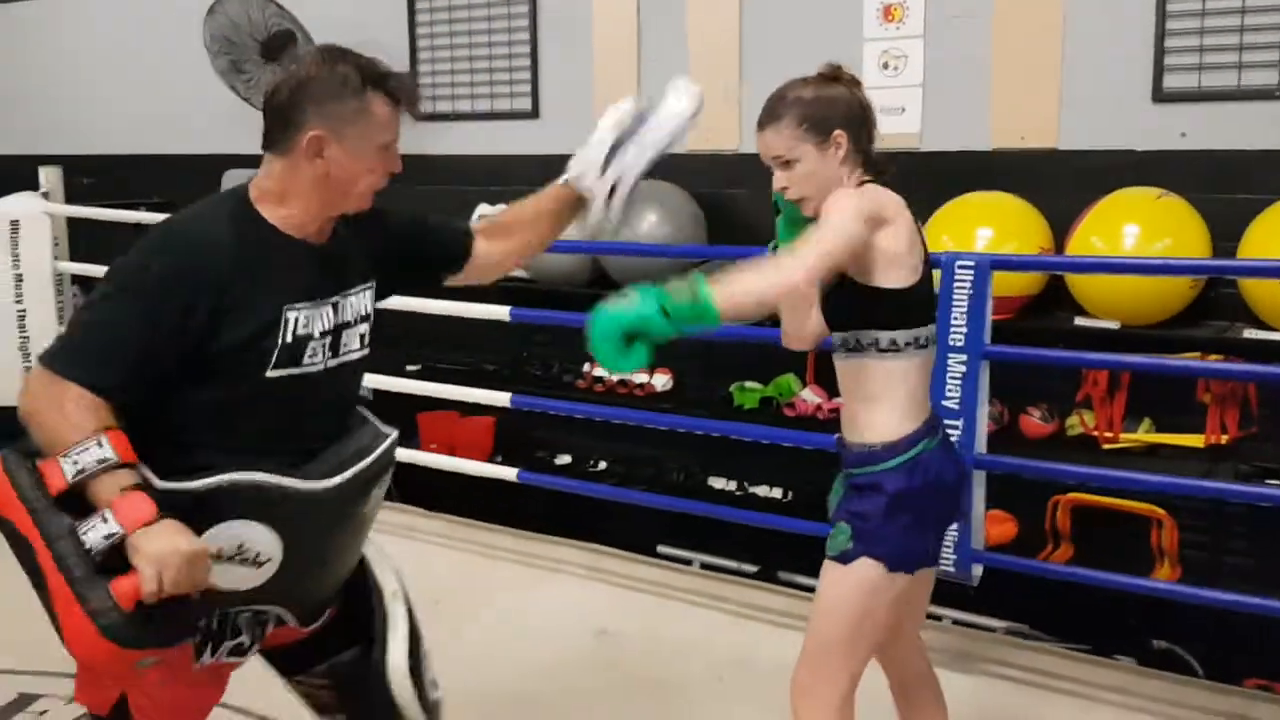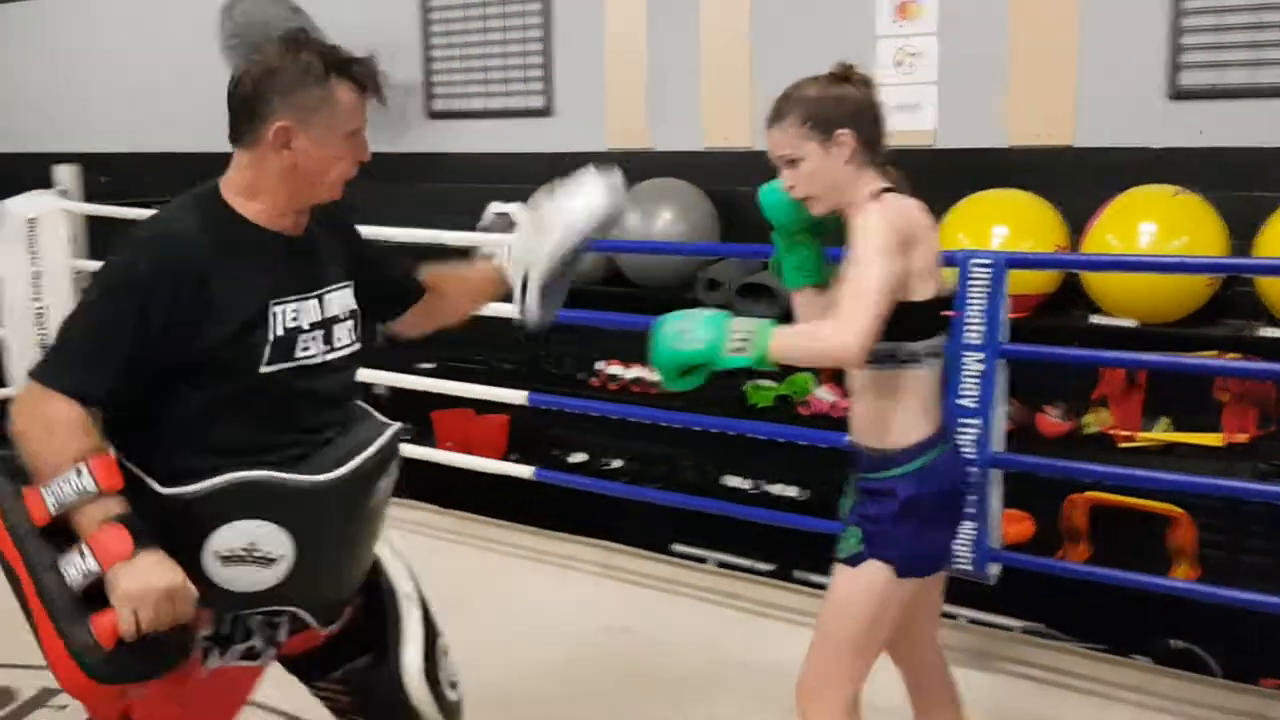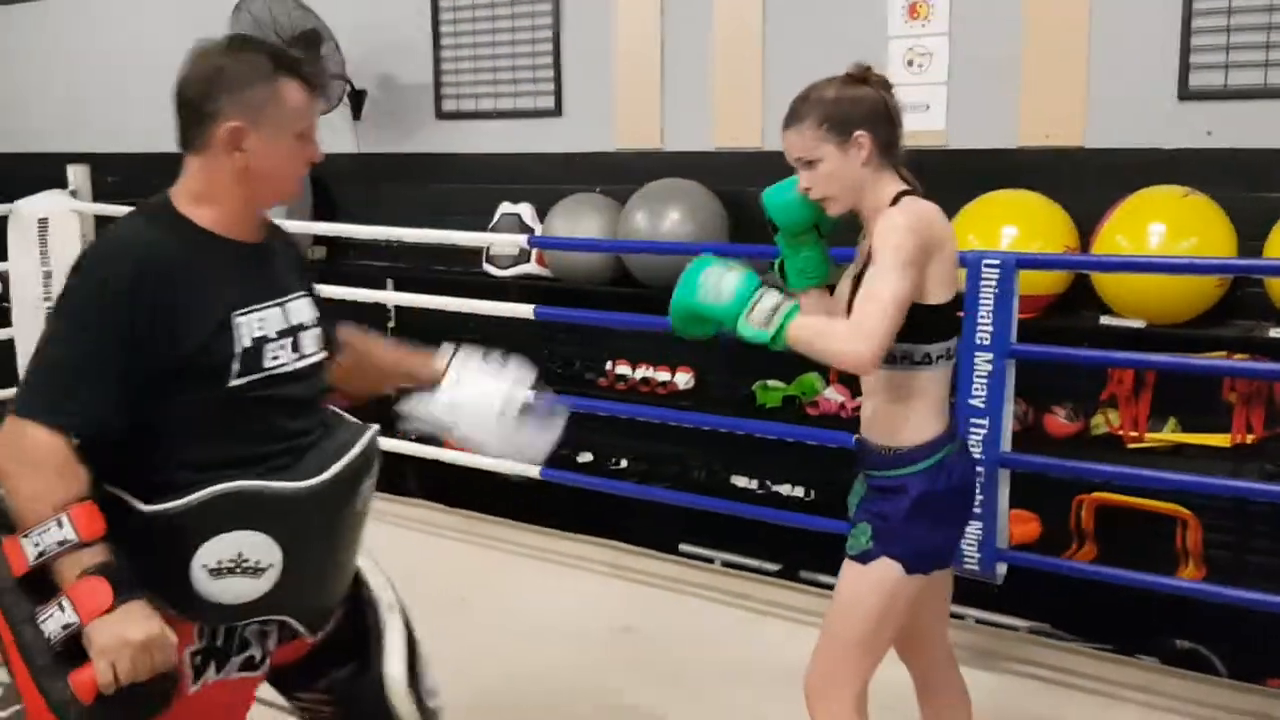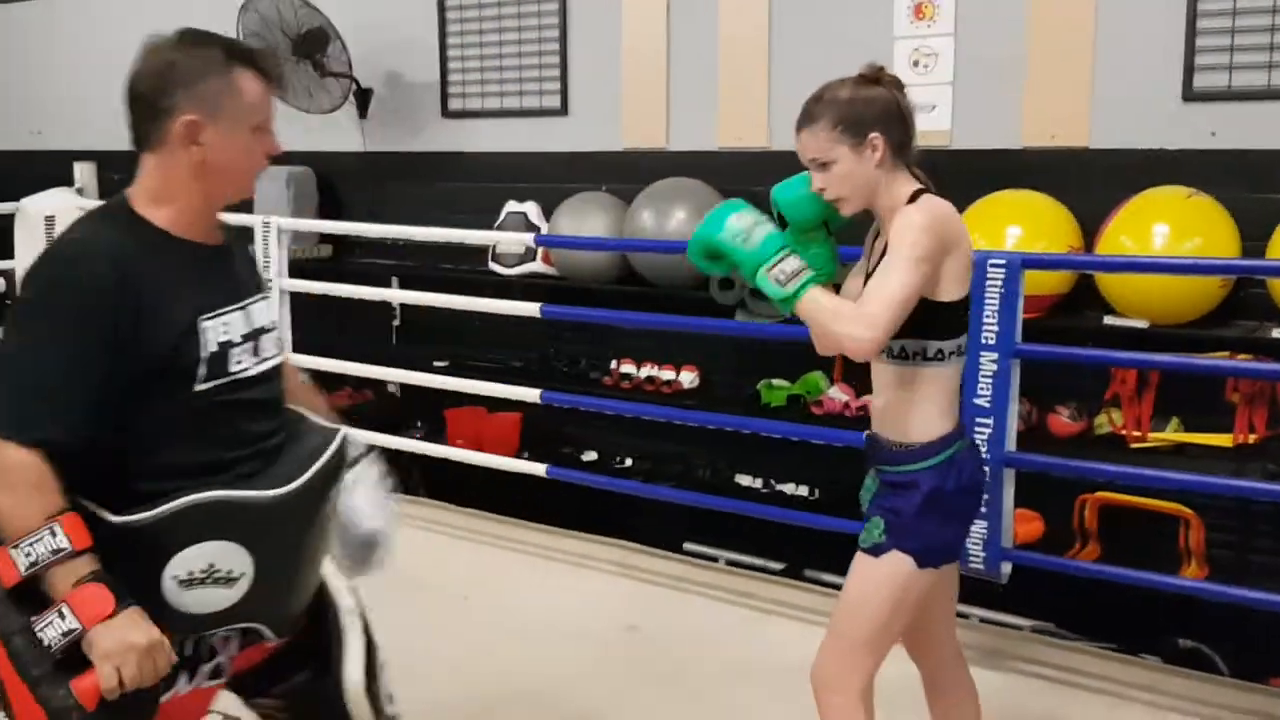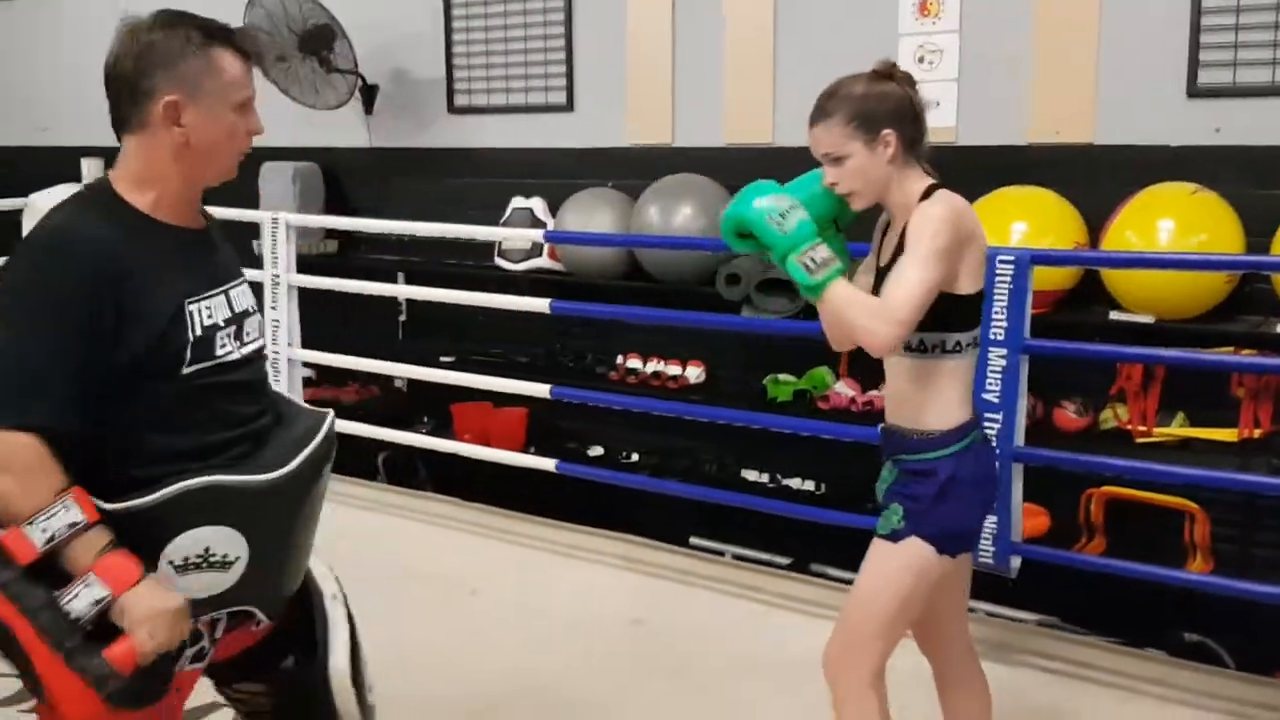
dt=0.1s
person 1, frame 1
left shoulder: (362, 234)
right shoulder: (191, 254)
left elbow: (483, 251)
right elbow: (52, 394)
left wrist: (586, 182)
right wrist: (140, 523)
left hip: (311, 548)
right hip: (181, 563)
person 1, frame 2
left shoulder: (327, 235)
right shoulder: (169, 255)
left elbow: (414, 305)
left wrist: (516, 264)
right wrist: (124, 552)
left hip: (323, 558)
right hip: (192, 578)
person 1, frame 3
left shoulder: (274, 247)
right shoulder: (132, 268)
left elbow: (329, 353)
left wrist: (441, 377)
right wrist: (99, 593)
left hip: (305, 569)
right hip: (180, 594)
person 1, frame 4
left shoulder: (225, 248)
right shoulder: (89, 271)
left wrist: (345, 453)
right wrist: (95, 610)
left hip: (270, 575)
right hip: (144, 599)
person 1, frame 5
left shoulder: (201, 233)
right shoulder: (70, 255)
left wrist: (311, 441)
right wrist: (117, 582)
left hip: (253, 563)
right hip: (134, 585)
person 2, frame 1
left shoulder: (864, 207)
right shoulder: (864, 218)
left elbow: (788, 279)
right elbow: (800, 334)
left wrist: (660, 306)
right wrist: (774, 241)
left hip: (895, 479)
right hip: (907, 469)
right knee: (899, 655)
person 2, frame 2
left shoulder: (890, 217)
right shoulder: (873, 222)
left elbow: (847, 343)
right elbow: (822, 334)
left wrist: (722, 336)
right wrist: (797, 247)
left hip: (902, 484)
right hip: (911, 474)
right knee: (917, 658)
person 2, frame 3
left shoulder: (910, 222)
right shoulder: (885, 227)
left elbow: (861, 349)
right elbow: (833, 332)
left wrist: (748, 304)
right wrist: (801, 246)
left hip: (912, 483)
right hip: (918, 475)
right knee: (926, 656)
person 2, frame 4
left shoulder: (926, 220)
right shoulder: (886, 227)
left elbow: (861, 335)
right elbow: (832, 338)
left wrist: (771, 260)
right wrist: (807, 248)
left hip: (923, 479)
right hip: (911, 472)
right knee: (934, 652)
person 2, frame 5
left shoulder: (942, 215)
right shoulder: (893, 222)
left elbow: (883, 332)
right elbow: (846, 335)
left wrist: (799, 249)
right wrist: (820, 243)
left hip: (940, 468)
right hip: (924, 462)
left knee: (850, 665)
right knee: (944, 644)
